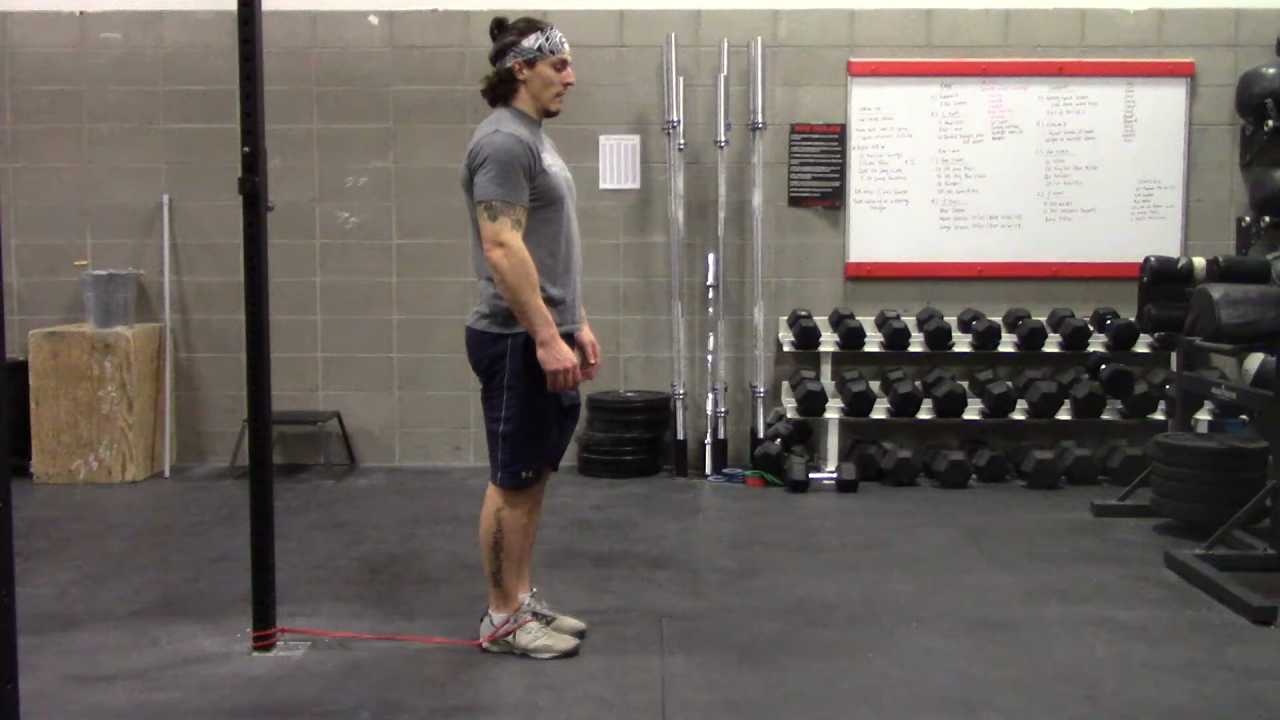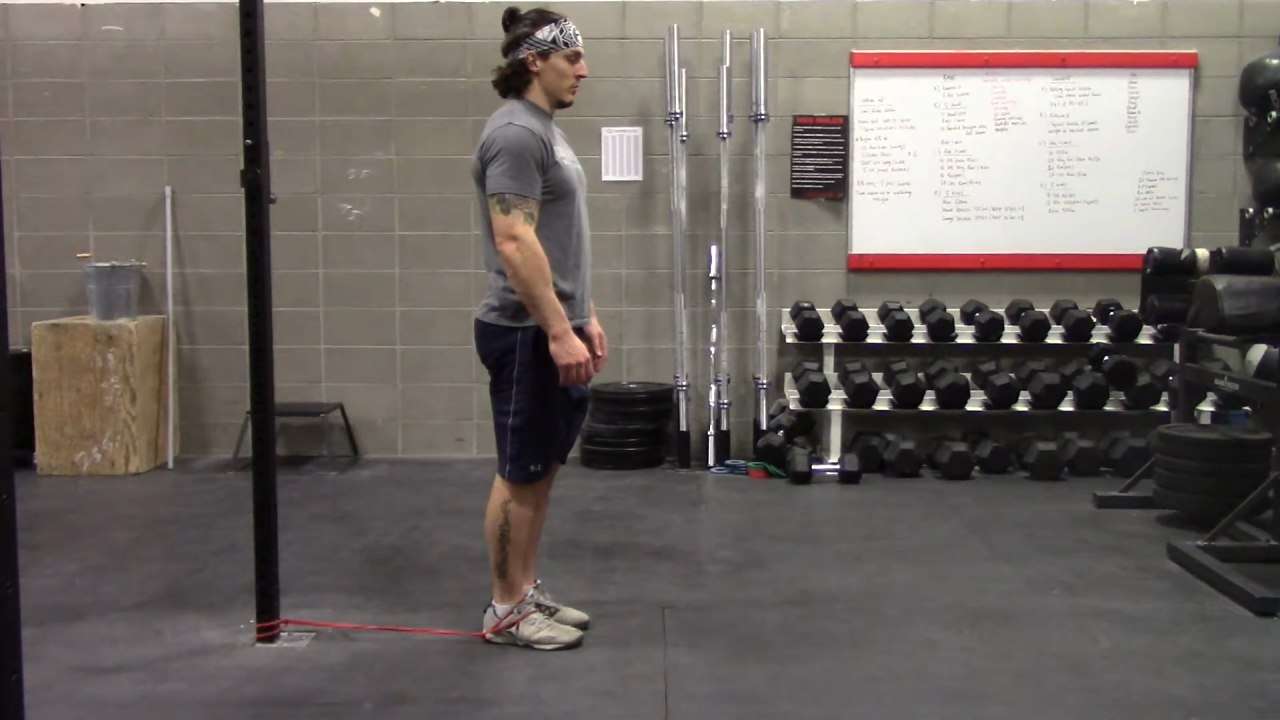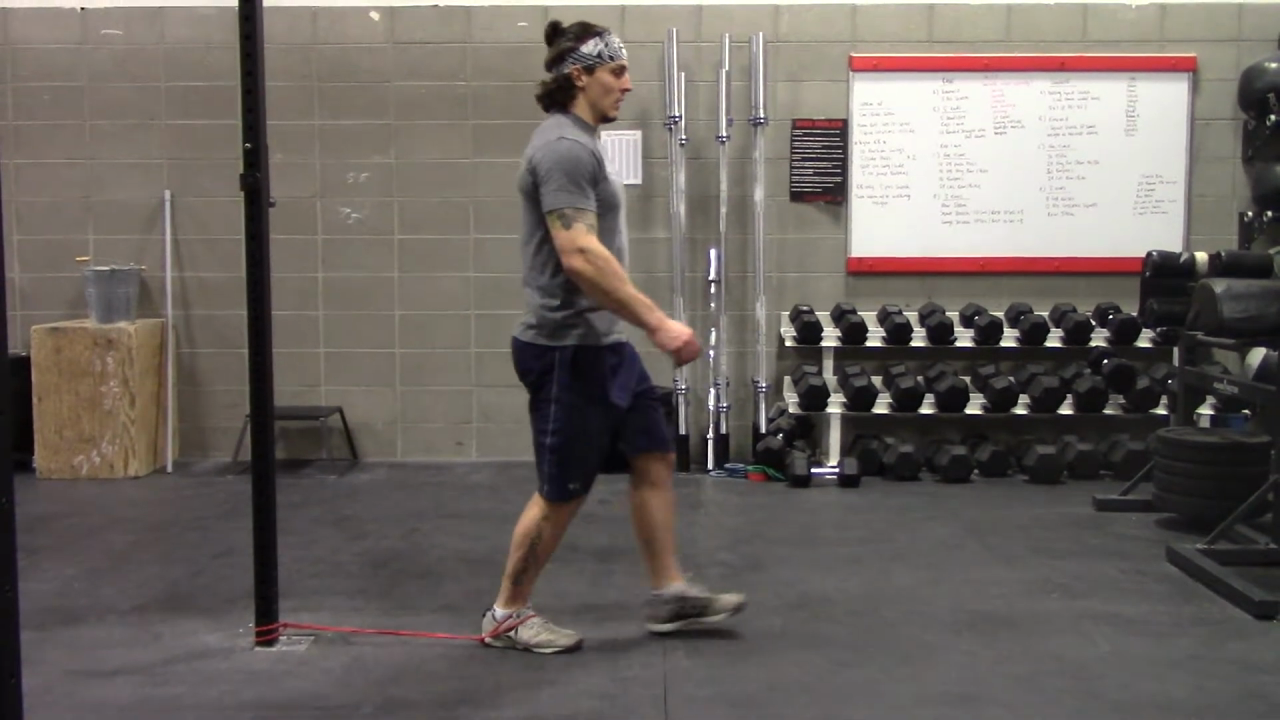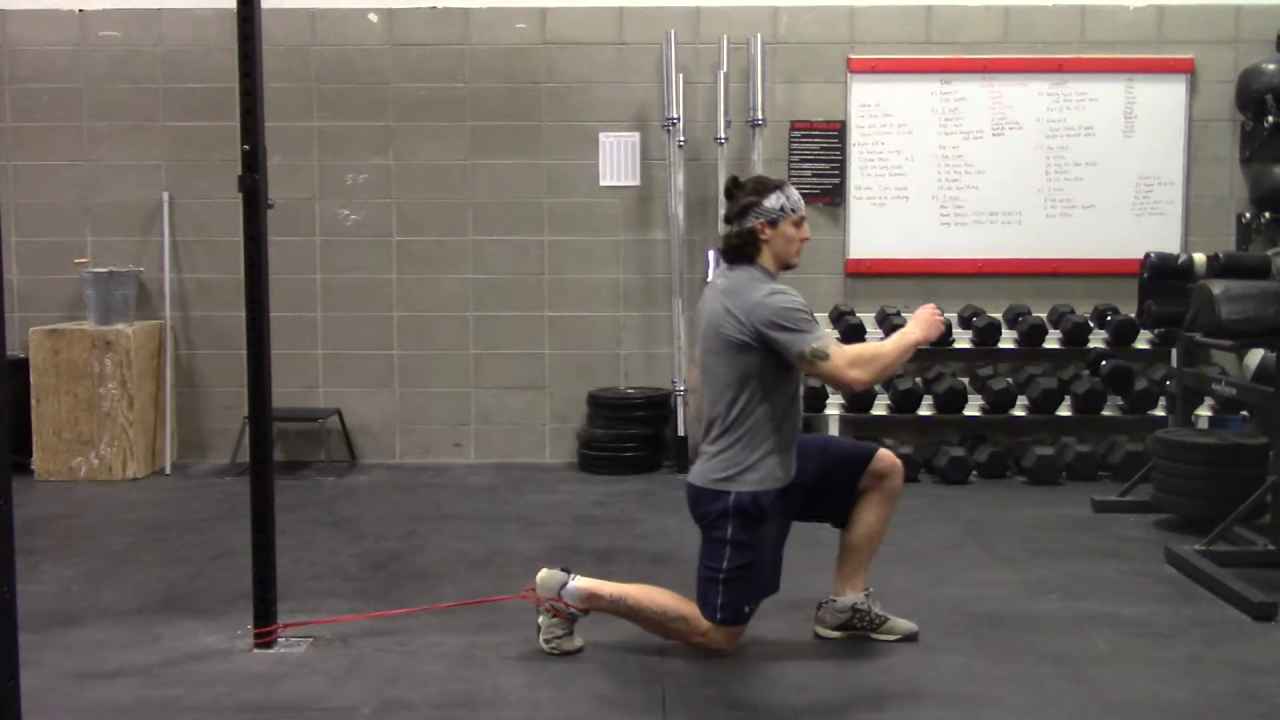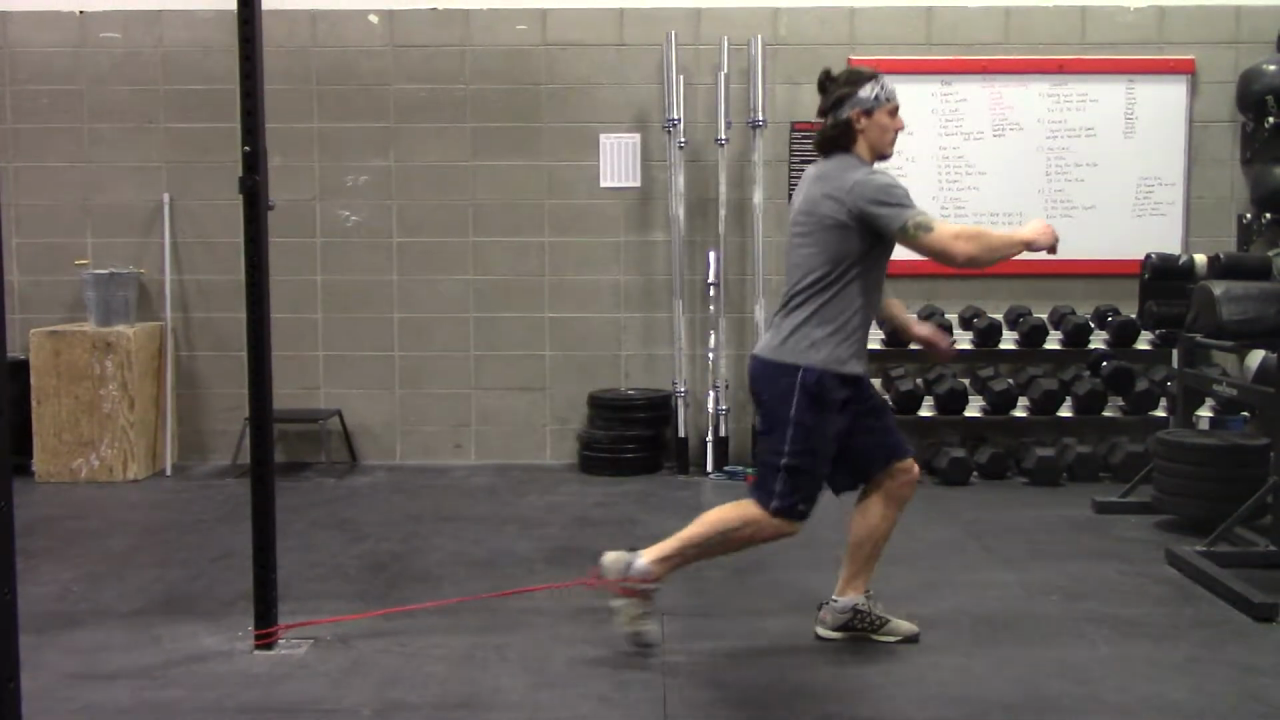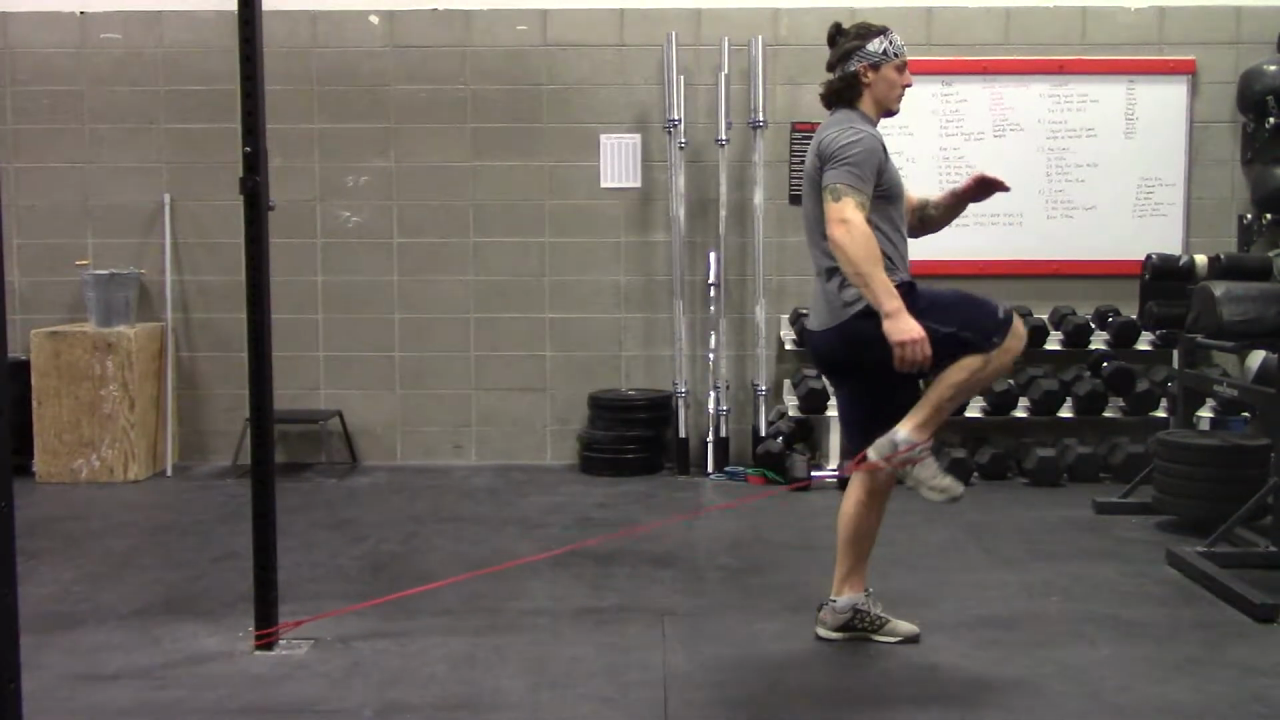
dt=0.7s
person 1, frame 1
left shoulder: (534, 139)
right shoulder: (503, 141)
right elbow: (503, 249)
left wrist: (577, 325)
right wrist: (547, 339)
left hip: (545, 335)
right hip: (518, 341)
left knee: (533, 478)
right knee: (512, 481)
left ankle: (522, 600)
right ankle: (502, 619)
person 1, frame 2
left shoulder: (544, 131)
right shoulder: (516, 134)
right elbow: (516, 243)
left wrist: (585, 318)
right wrist: (559, 333)
left hip: (553, 330)
right hip: (528, 334)
left knee: (542, 471)
right knee: (521, 474)
left ankle: (526, 591)
right ankle: (505, 610)
person 1, frame 3
left shoulder: (576, 143)
right shoulder: (563, 148)
right elbow: (580, 256)
left wrist: (645, 325)
right wrist: (659, 324)
left hip: (601, 345)
right hip: (568, 351)
left knee: (654, 462)
right knee: (562, 493)
left ankle: (670, 594)
right ankle: (508, 614)
person 1, frame 4
left shoulder: (727, 285)
right shoulder: (767, 300)
left elbow: (700, 380)
right elbow: (851, 372)
left wrist: (716, 446)
right wrist: (912, 334)
left hip: (770, 462)
right hip: (742, 490)
left knee: (884, 470)
right knee: (717, 633)
left ankle: (846, 604)
right ankle: (570, 592)
person 1, frame 5
left shoulder: (828, 177)
right shoulder: (863, 185)
right elbow: (955, 249)
left wrist: (910, 325)
right wrist: (1026, 237)
left hip: (828, 368)
right hip: (802, 372)
left knee: (898, 474)
right knee: (778, 512)
left ankle: (847, 605)
right ankle: (641, 570)
person 1, frame 6
left shoulder: (850, 138)
right shoulder: (853, 136)
left elbow: (910, 219)
right elbow: (846, 229)
left wrist: (960, 196)
right wrist: (893, 313)
left hip: (845, 328)
right hip: (866, 318)
left knee: (876, 469)
right knee: (1005, 335)
left ankle: (846, 604)
right ankle: (908, 441)
